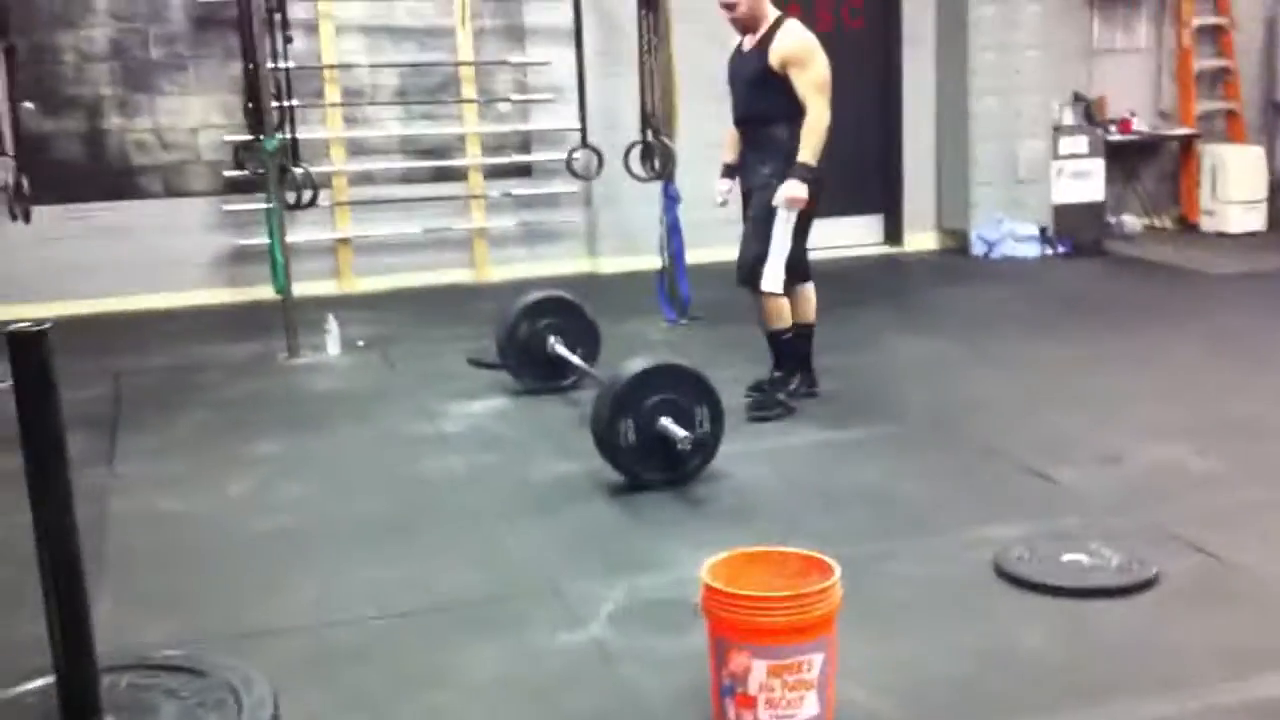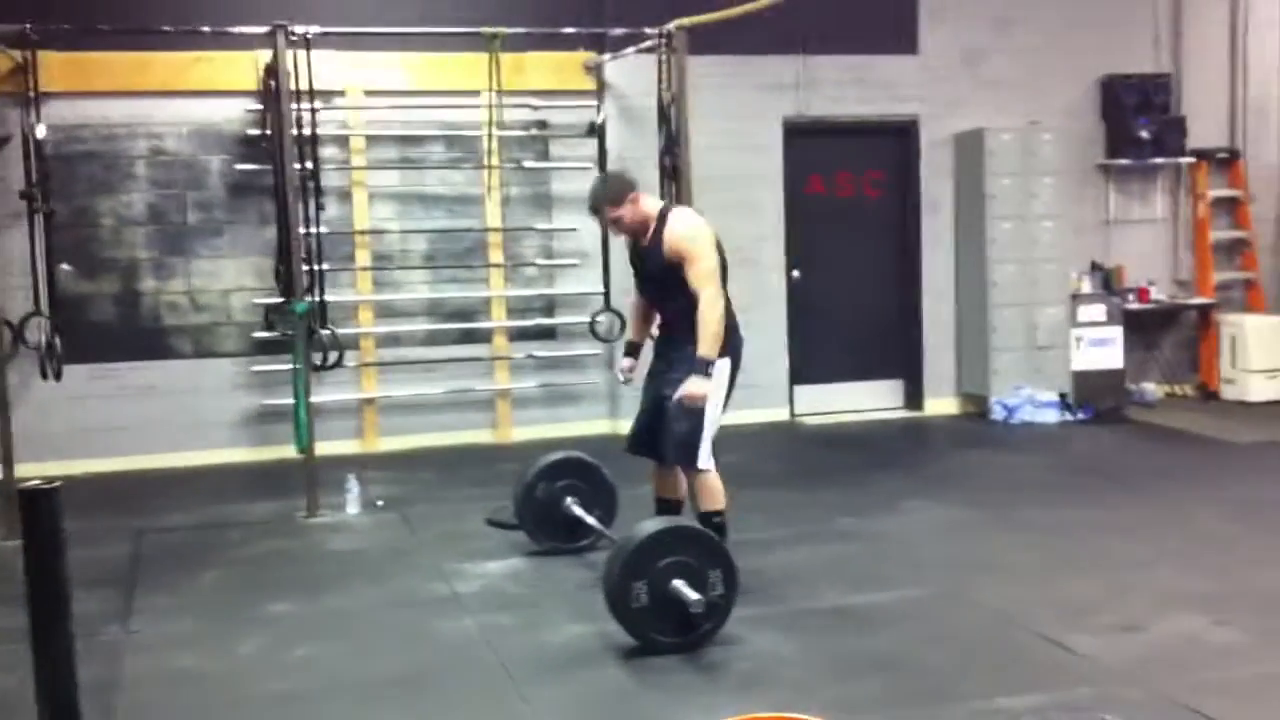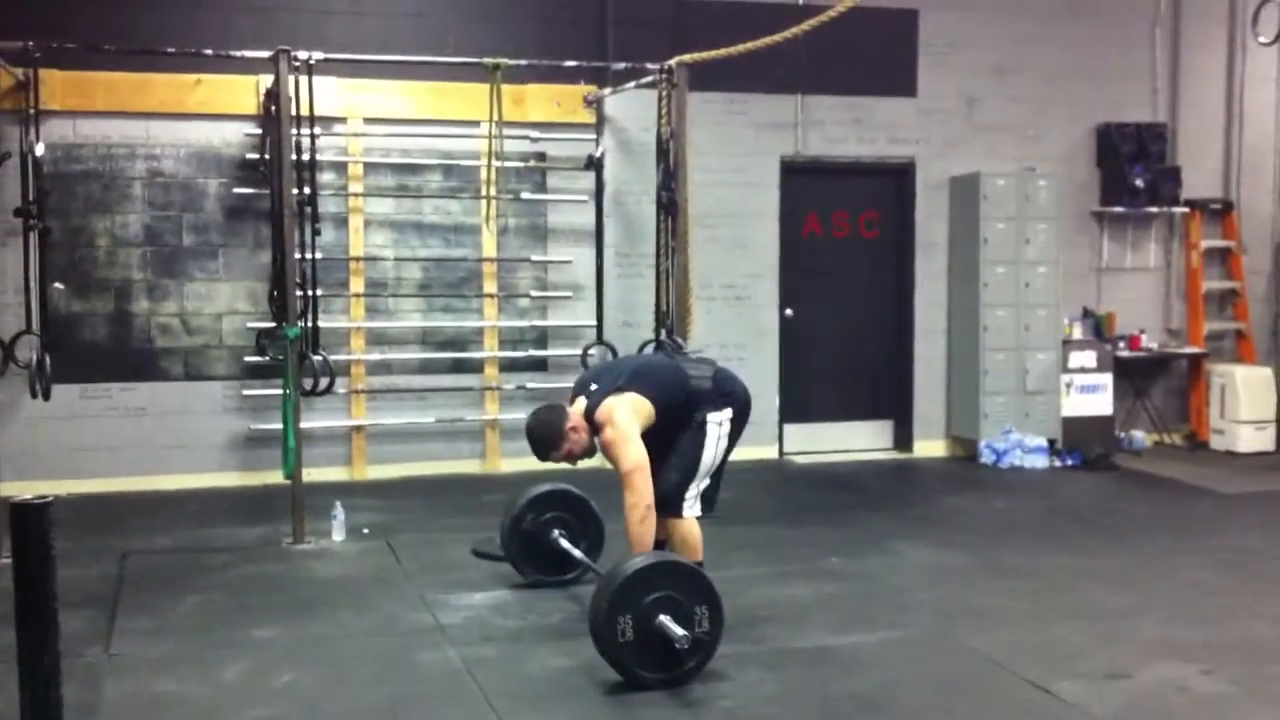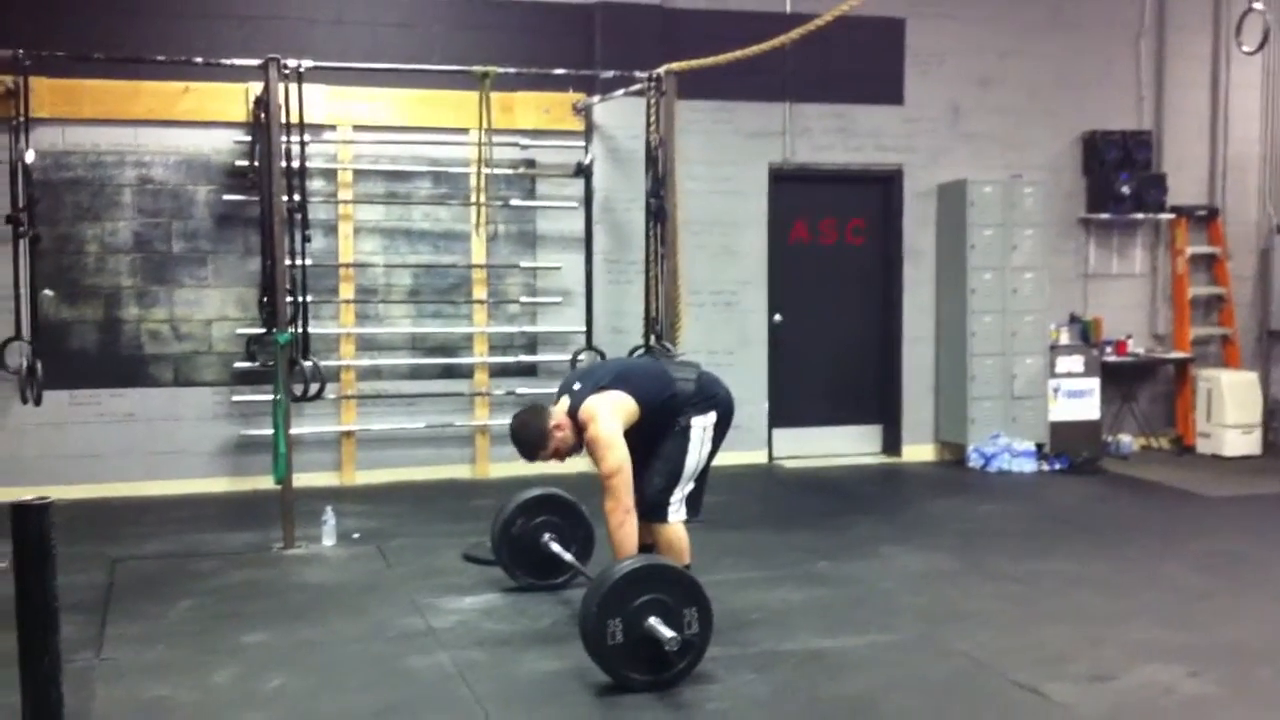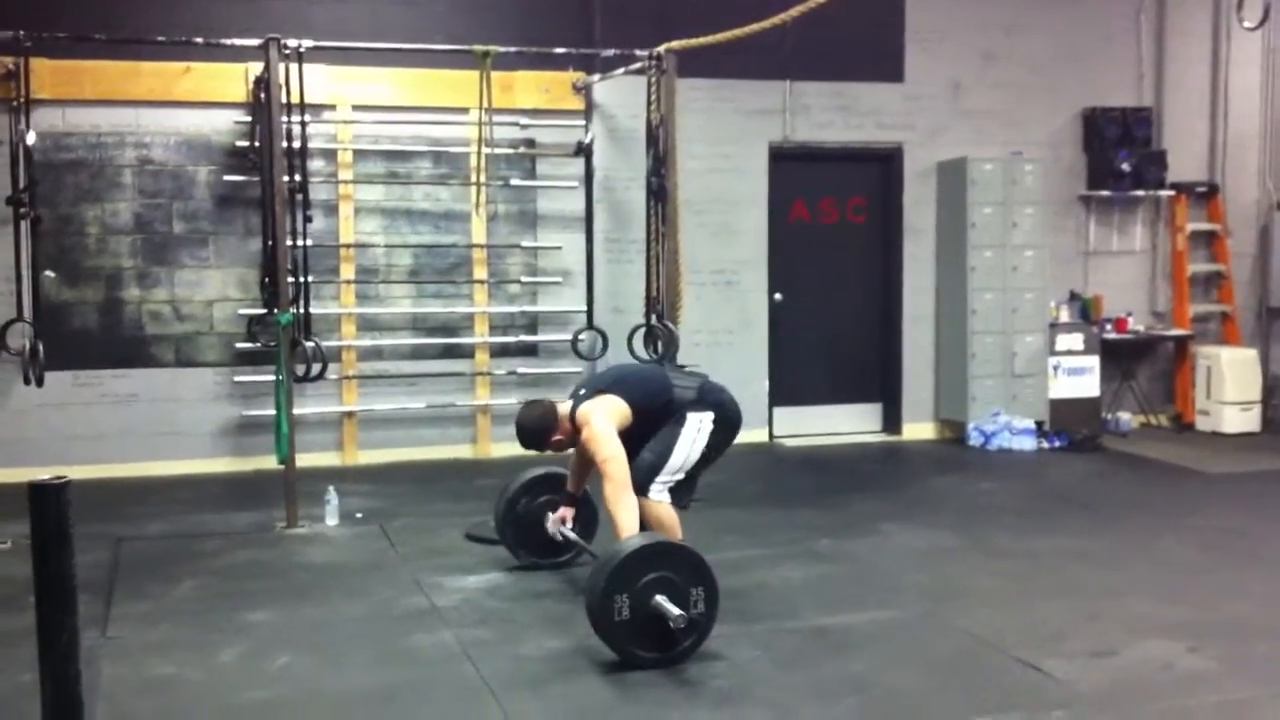
dt=1s
person 1, frame 1
left shoulder: (793, 42)
right shoulder: (742, 48)
left elbow: (818, 108)
left wrist: (803, 172)
right wrist: (728, 170)
left hip: (785, 175)
right hip: (757, 173)
left knee: (765, 276)
right knee: (791, 275)
left ankle: (785, 378)
right ankle: (799, 370)
person 1, frame 2
left shoulder: (683, 229)
right shoulder: (638, 236)
left elbow: (711, 300)
left wrist: (702, 369)
right wrist: (632, 349)
left hip: (707, 351)
right hip: (672, 346)
left knee: (691, 452)
right knee: (658, 448)
person 1, frame 3
left shoulder: (614, 424)
right shoulder: (580, 397)
left elbow: (641, 505)
left hip: (720, 401)
right hip: (685, 400)
left knee: (674, 498)
right knee: (650, 486)
person 1, frame 4
left shoulder: (597, 421)
right shoulder: (565, 398)
left elbow: (620, 508)
left hip: (703, 405)
left knee: (659, 501)
right knee: (635, 492)
person 1, frame 5
left shoulder: (593, 423)
right shoulder: (580, 403)
left elbow: (620, 494)
right elbow: (584, 452)
right wrist: (569, 502)
left hip: (711, 411)
left knee: (646, 481)
right knee: (622, 472)
